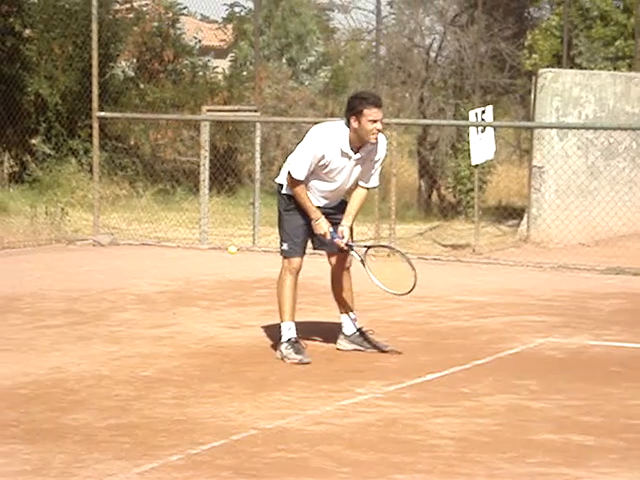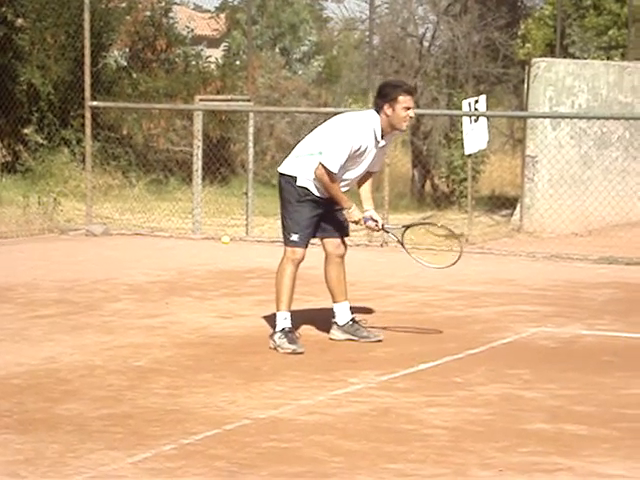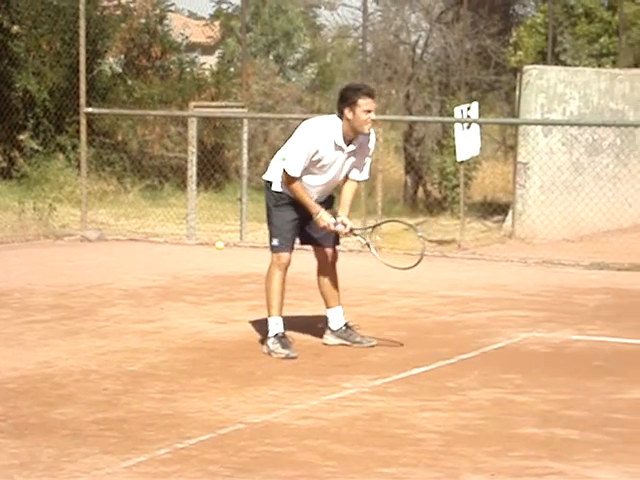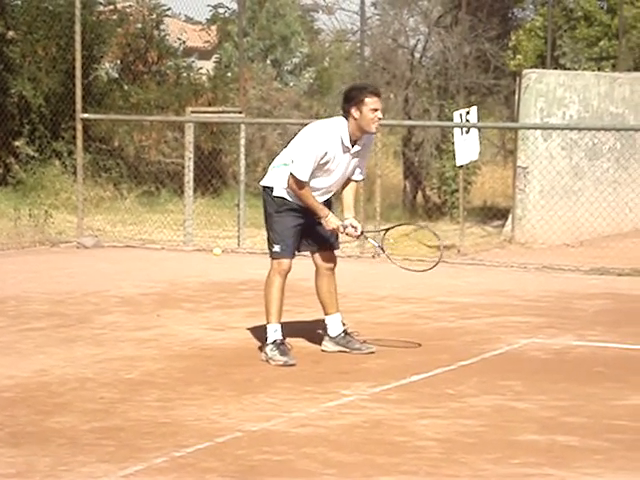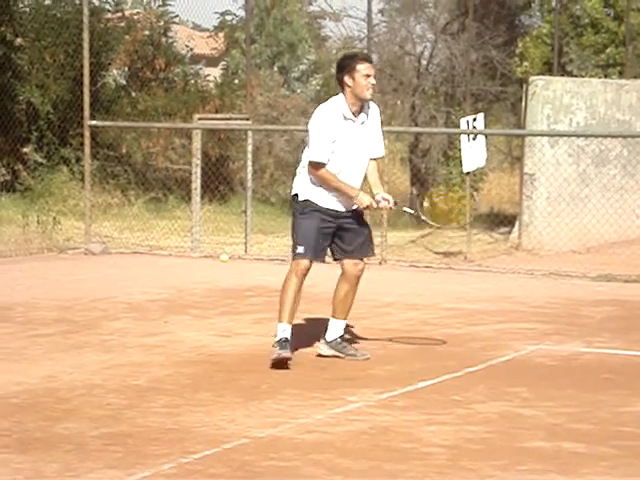
dt=0.7s
person 1, frame 1
left shoulder: (378, 145)
right shoulder: (322, 138)
left elbow: (363, 186)
right elbow: (294, 181)
left wrist: (346, 223)
right wrist: (316, 217)
left hip: (333, 199)
right hip: (296, 195)
left knee: (342, 262)
right knee: (292, 263)
left ankle: (350, 332)
right ankle: (288, 339)
person 1, frame 2
left shoulder: (385, 133)
right shoulder: (355, 129)
left elbow: (366, 171)
right elbow: (322, 172)
left wrist: (368, 207)
right wrist: (348, 207)
left hip: (328, 188)
right hip: (300, 181)
left knee: (337, 250)
right knee: (294, 252)
left ankle: (343, 321)
right ankle: (282, 329)
person 1, frame 3
left shoulder: (367, 139)
right shoulder: (314, 132)
left elbow: (353, 178)
right elbow: (289, 178)
left wrist: (343, 214)
right wrist: (317, 212)
left hip: (320, 195)
right hip: (283, 190)
left knee: (329, 256)
right knee: (281, 257)
left ankle: (336, 327)
right ankle: (274, 334)
person 1, frame 4
left shoulder: (366, 139)
right shoulder: (321, 136)
left elbow: (351, 179)
right elbow: (296, 183)
left wrist: (349, 216)
right wrist: (326, 215)
left hip: (318, 199)
right hip: (283, 194)
left knee: (327, 262)
right knee: (282, 264)
left ankle: (335, 333)
right ankle: (273, 341)
person 1, frame 5
left shoulder: (372, 113)
right shoulder: (325, 115)
left elbow: (371, 159)
right elbow: (317, 168)
left wrist: (378, 191)
right wrist: (357, 194)
left hip: (347, 206)
right hip: (313, 200)
left knee: (354, 269)
right knee: (301, 266)
left ankle: (333, 339)
right ankle: (282, 339)
